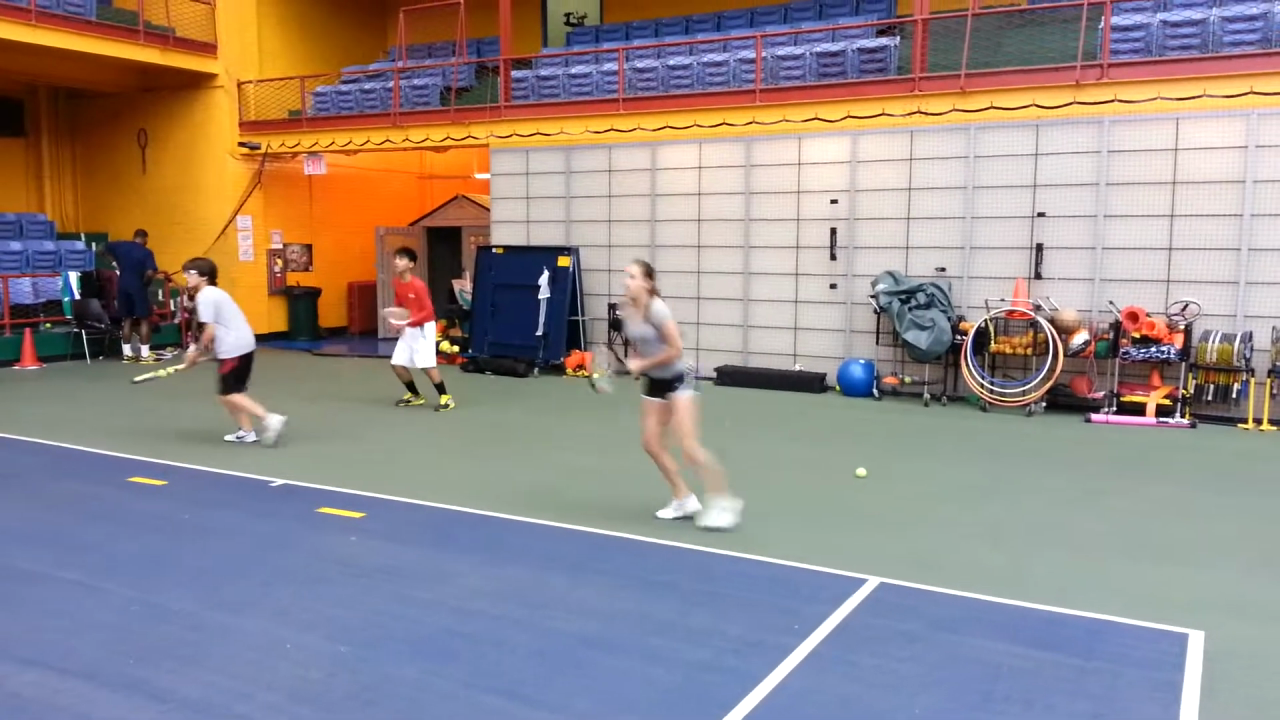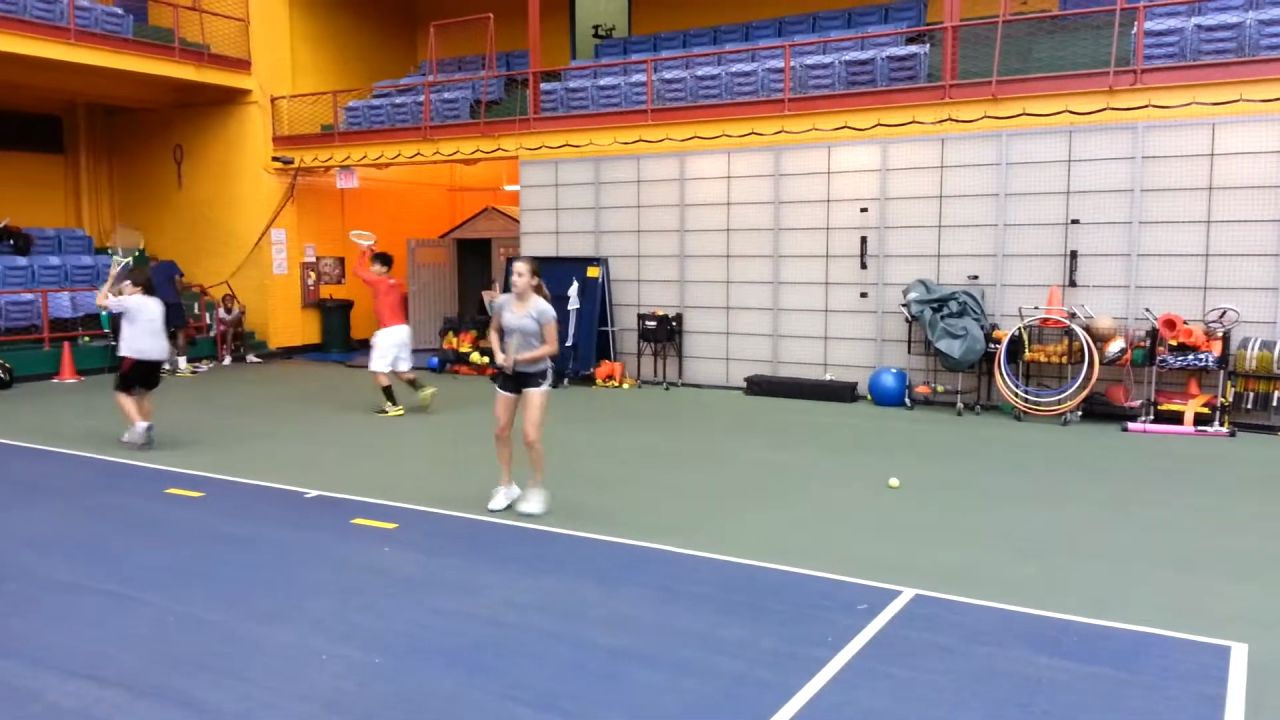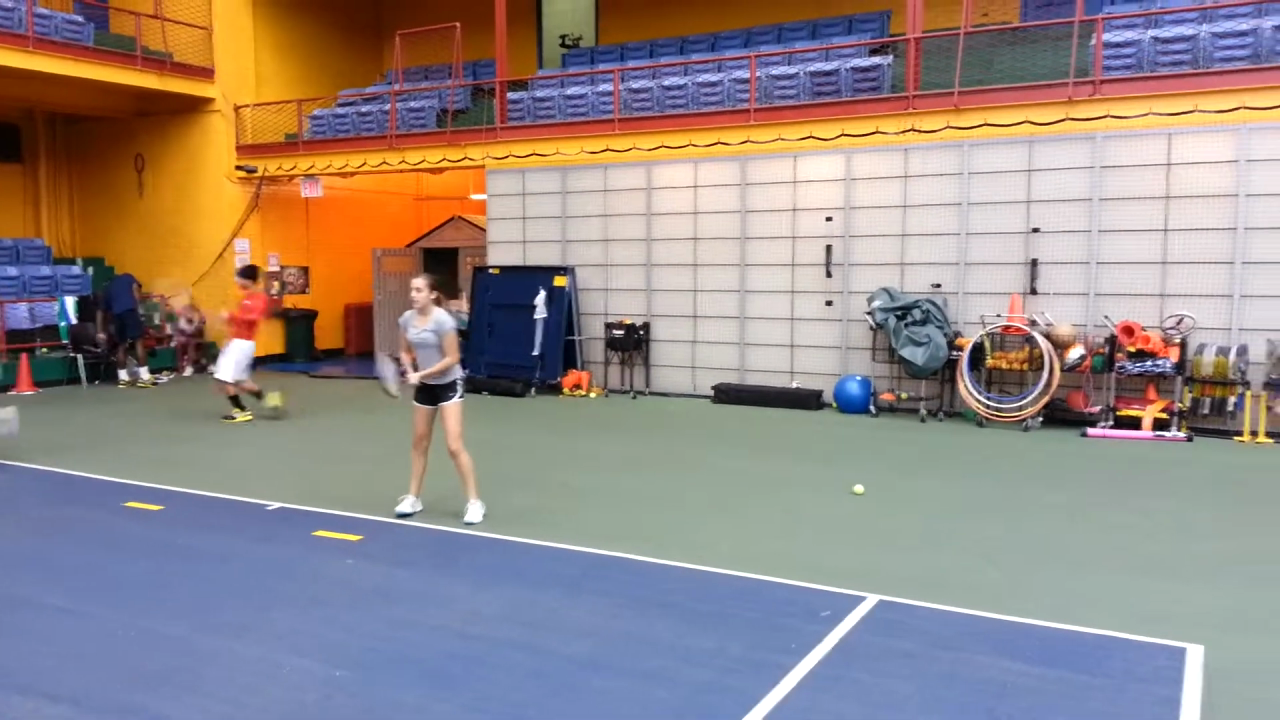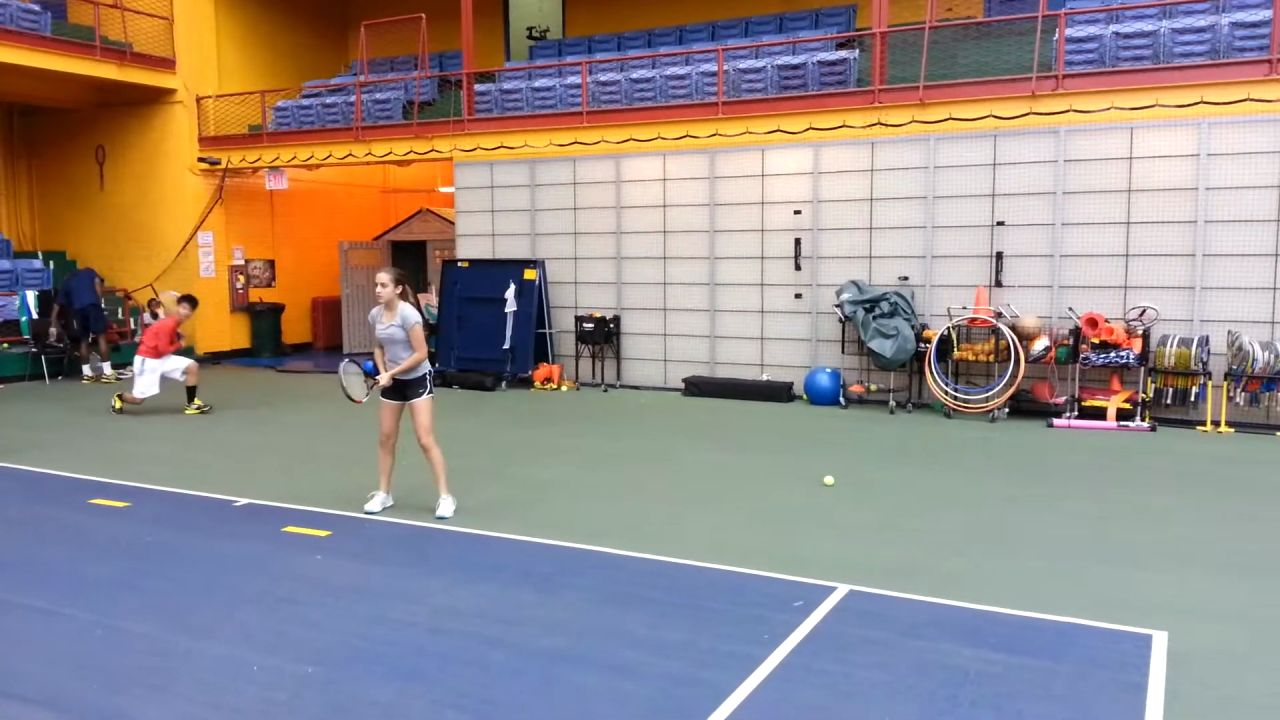
dt=0.7s
person 1, frame 1
left shoulder: (658, 310)
right shoulder: (627, 311)
left elbow: (677, 350)
left wrist: (643, 364)
right wrist: (638, 364)
left hip: (678, 377)
right hip: (654, 379)
left knee: (688, 446)
right knee: (651, 443)
left ankle: (723, 500)
right ankle: (685, 497)
person 1, frame 2
left shoulder: (543, 309)
right shoulder: (502, 302)
left elbow: (551, 347)
right elbow: (494, 331)
left wrist: (520, 357)
right wrist: (499, 353)
left hip: (536, 374)
right hip: (509, 373)
left knee: (530, 437)
right knee: (501, 433)
left ankle: (536, 490)
right ankle: (507, 487)
person 1, frame 3
left shoulder: (442, 319)
right shoulder: (407, 318)
left elbow: (452, 358)
right elbow: (405, 351)
left wrist: (420, 374)
right wrist: (409, 373)
left hip: (449, 384)
right hip: (425, 386)
left knee: (454, 445)
right knee: (419, 442)
left ankle: (474, 502)
right ankle: (413, 498)
person 1, frame 4
left shoulder: (408, 314)
right shoulder: (375, 314)
left elbow: (421, 353)
left wrist: (391, 373)
right wrist: (382, 372)
left hip: (417, 379)
right hip: (392, 382)
left knee: (426, 440)
right knee: (386, 439)
left ankle: (445, 497)
right ankle: (383, 494)
